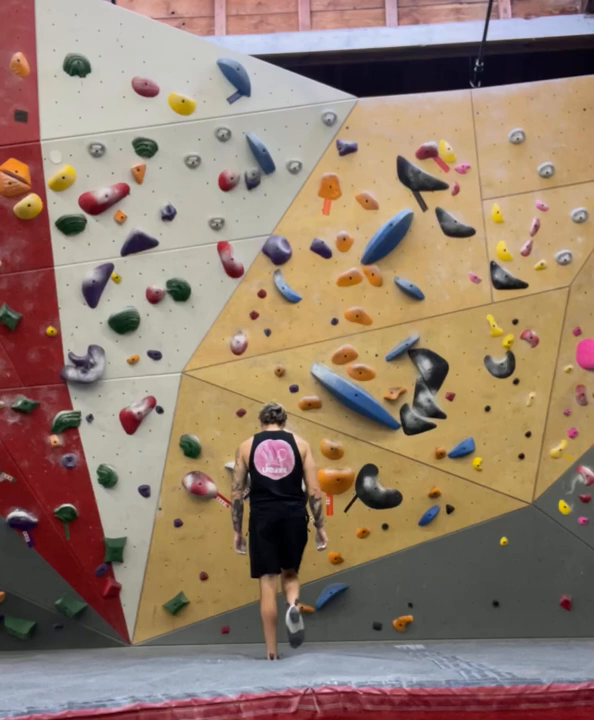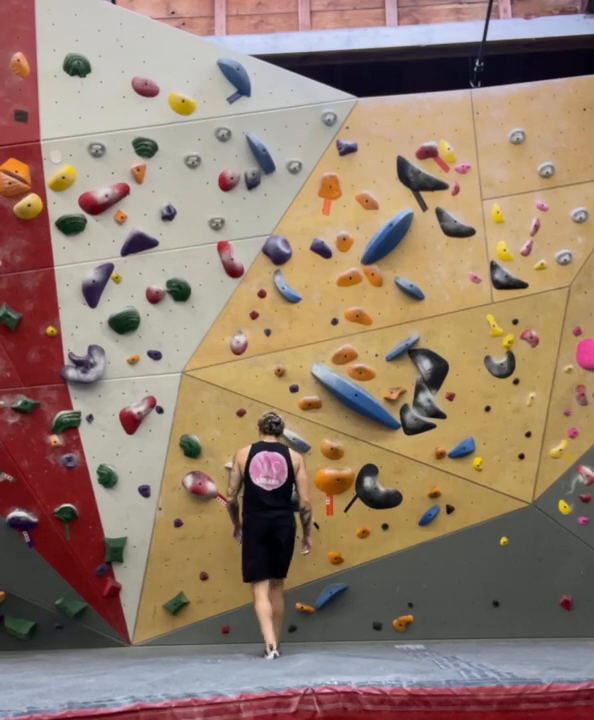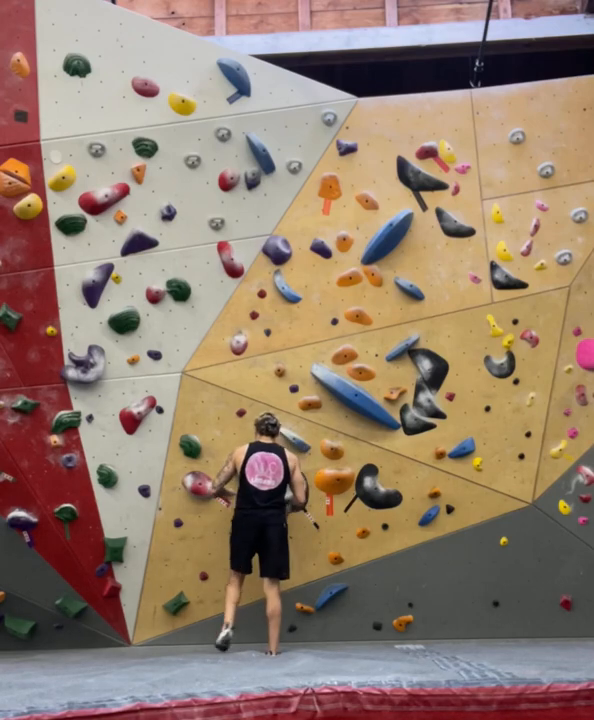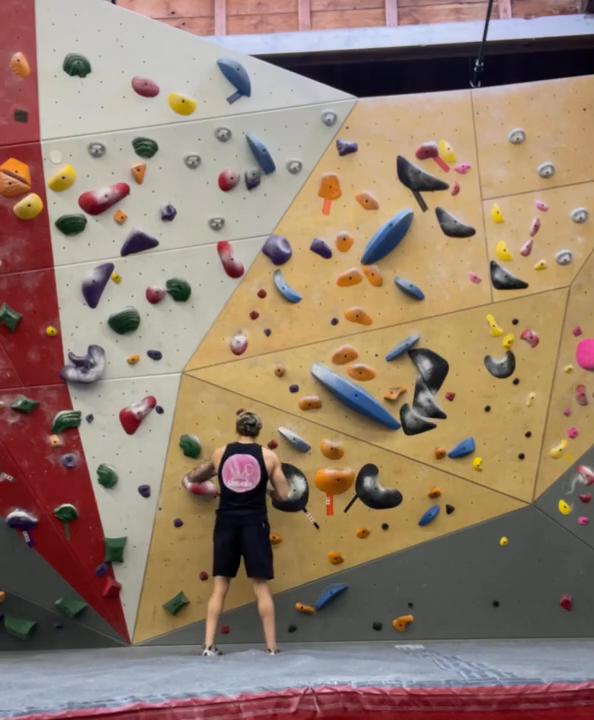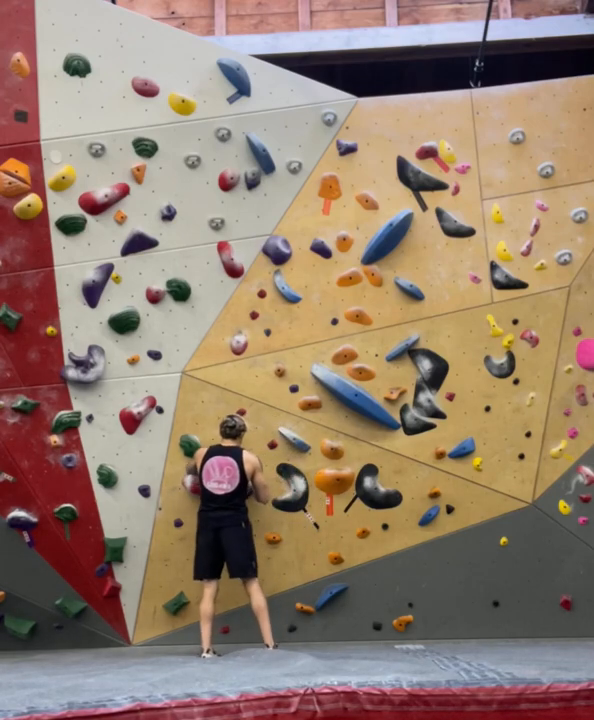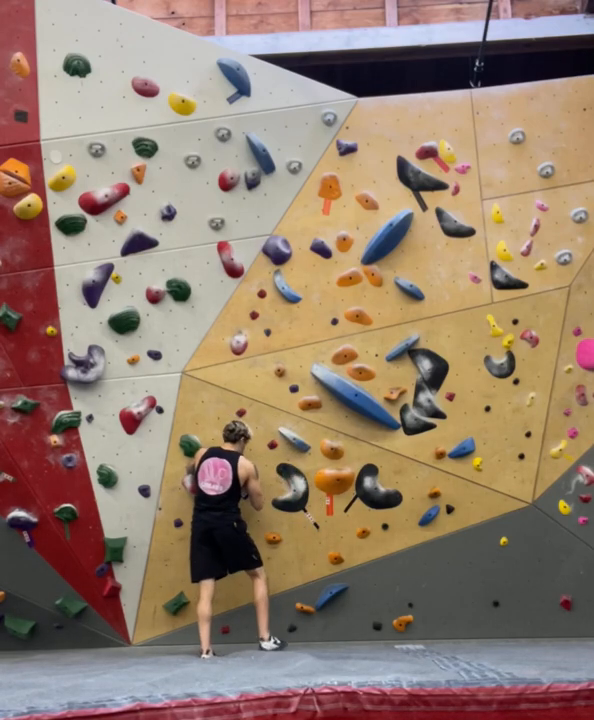
dt=0.4s
person 1, frame 1
left shoulder: (247, 446)
right shoulder: (300, 444)
left elbow: (236, 493)
right elbow: (314, 490)
left wrist: (237, 530)
right wrist: (320, 526)
left hip: (263, 518)
right hip: (294, 516)
left knee: (268, 585)
right knee: (290, 574)
left ankle: (271, 653)
right ankle: (294, 607)
person 1, frame 2
left shoulder: (243, 454)
right shoulder: (294, 457)
left elbow: (231, 497)
right elbow: (305, 502)
left wrist: (237, 524)
right wrist: (306, 534)
left hip: (255, 525)
right hip: (283, 525)
left knee: (260, 591)
right knee: (277, 587)
left ankle: (270, 647)
right ankle: (274, 645)
person 1, frame 3
left shoulder: (241, 452)
right shoulder: (290, 457)
left elbow: (216, 487)
right elbow: (300, 499)
left hip: (245, 522)
right hip: (274, 524)
left knee: (236, 577)
right knee: (272, 588)
left ankle: (227, 626)
right ankle: (273, 649)
person 1, frame 4
left shoulder: (220, 453)
right shoulder: (269, 456)
left elbow: (192, 478)
right elbow: (283, 494)
left hip: (224, 525)
right hip: (254, 526)
left knee: (219, 588)
right knee: (261, 587)
left ankle: (208, 646)
right ankle: (271, 648)
person 1, frame 5
left shoulder: (202, 454)
right shoulder: (250, 459)
left elbow: (190, 470)
right elbow: (264, 498)
left hip: (207, 525)
right hip: (235, 526)
left knee: (209, 590)
right knee: (252, 584)
left ankle: (206, 649)
right ankle: (269, 644)
person 1, frame 6
left shoulder: (202, 454)
right shoulder: (246, 465)
left elbow: (190, 470)
right elbow: (258, 504)
left hip: (201, 526)
right hip: (228, 526)
left knee: (206, 591)
right knee: (259, 575)
left ankle: (206, 650)
right ankle: (265, 638)
